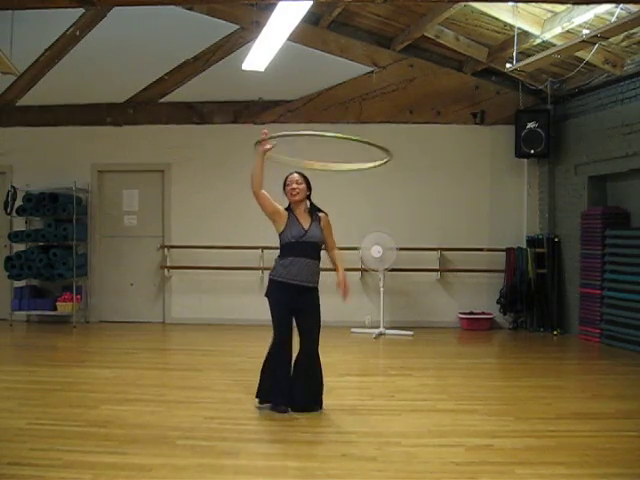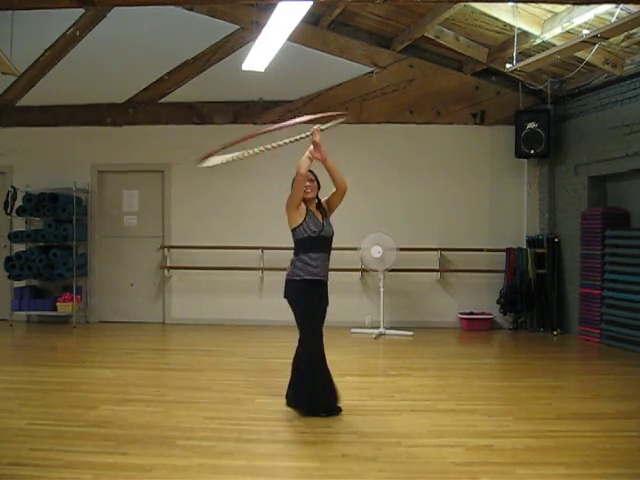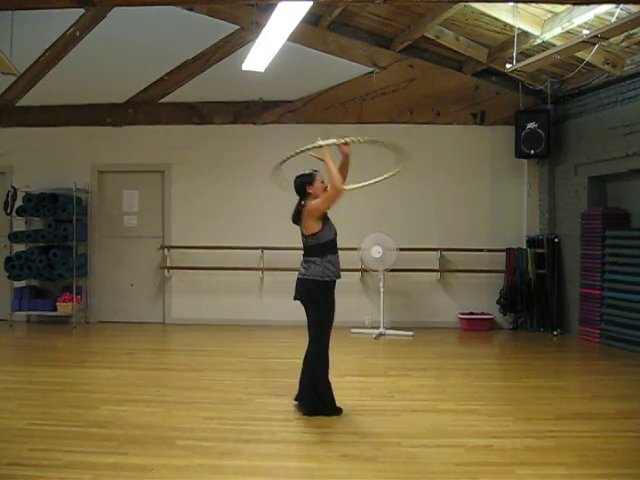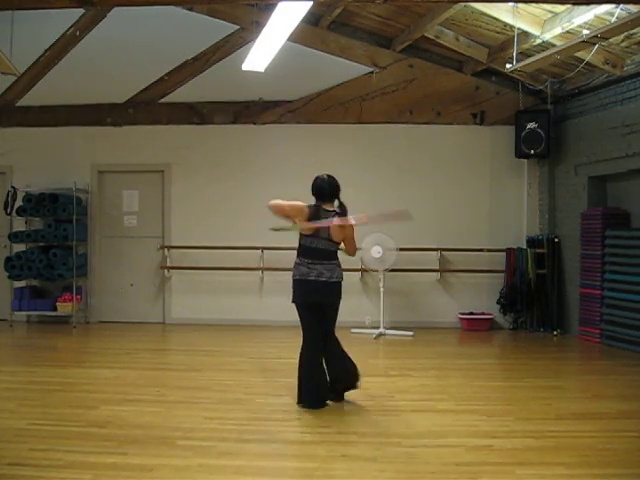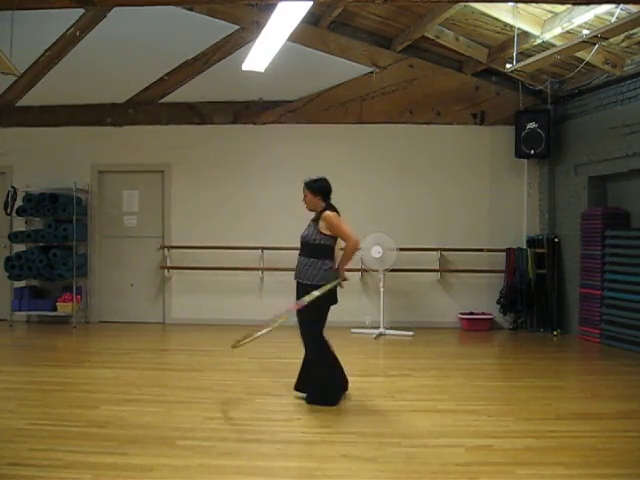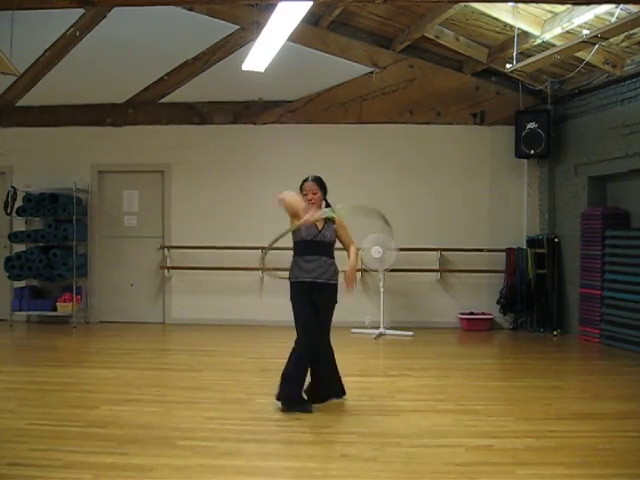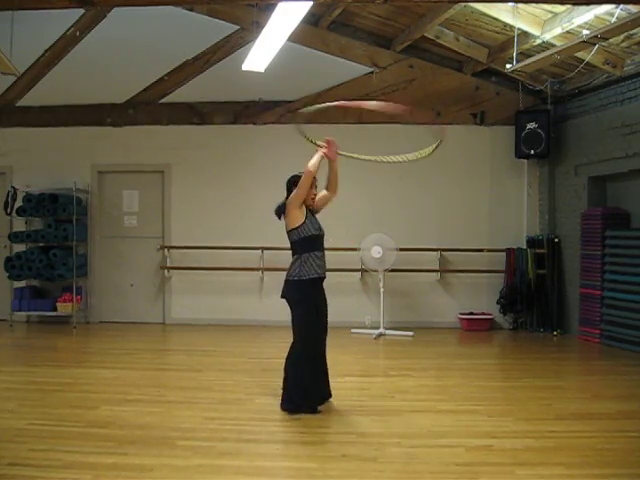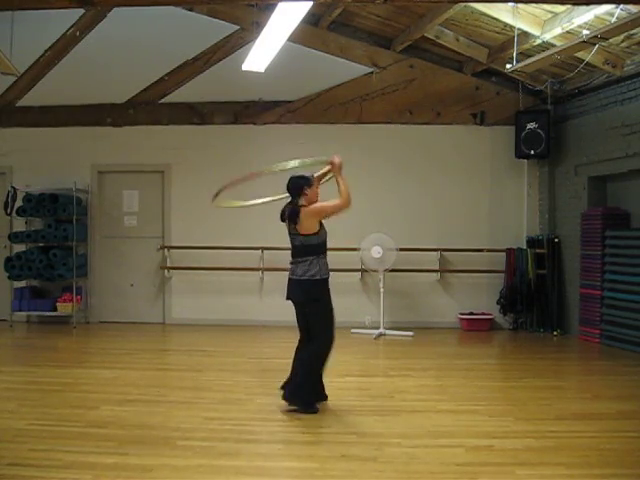
dt=0.4s
person 1, frame 1
left shoulder: (321, 218)
right shoulder: (281, 216)
left elbow: (331, 249)
right elbow: (257, 189)
left wrist: (340, 273)
right wrist: (261, 154)
left hip: (309, 290)
right hip: (282, 286)
left knee: (310, 346)
right knee: (282, 341)
left ankle: (304, 398)
right ankle: (275, 396)
person 1, frame 2
left shoulder: (325, 209)
right shoulder: (295, 209)
left elbow: (342, 185)
right elbow: (299, 173)
left wrist: (323, 157)
right wrist: (309, 150)
left hip: (319, 284)
right hip: (300, 284)
left knee: (309, 342)
right knee: (313, 343)
left ankle: (300, 397)
right ankle: (316, 401)
person 1, frame 3
left shoulder: (314, 209)
right shoulder: (311, 210)
left elbow: (337, 183)
right elbow: (337, 188)
left wrist: (344, 158)
right wrist: (327, 160)
left hip: (311, 283)
right hip: (318, 285)
left knee: (317, 340)
right knee: (319, 342)
left ankle: (309, 398)
right ankle: (317, 403)
person 1, frame 4
left shoulder: (304, 212)
right shoulder: (343, 222)
left elbow: (273, 205)
right elbow: (352, 250)
left wrist: (296, 216)
left hip: (304, 284)
right hip: (331, 285)
left knee: (311, 339)
right knee: (326, 336)
left ankle: (312, 395)
right ankle: (337, 387)
person 1, frame 5
left shoulder: (330, 217)
right shoulder: (314, 219)
left elbow: (353, 243)
left wrist: (339, 269)
right wrist: (335, 265)
left hip: (320, 287)
right hip: (304, 285)
left knee: (313, 338)
right knee: (309, 336)
left ankle: (328, 391)
right ankle: (313, 384)
person 1, frame 6
left shoulder: (335, 222)
right shoulder: (297, 214)
left elbow: (350, 246)
right elbow: (285, 198)
left wrist: (351, 266)
right wrist: (305, 211)
left hip: (327, 286)
right hip: (302, 286)
left knee: (321, 338)
right knee: (306, 339)
left ankle: (323, 389)
right ankle: (291, 396)
person 1, frame 7
left shoulder: (308, 210)
right shoulder: (293, 207)
left elbow: (332, 190)
right elbow: (308, 174)
left wrist: (333, 159)
right wrist: (321, 155)
left hip: (313, 284)
right hip: (300, 285)
left knee: (317, 339)
right knee: (304, 341)
left ankle: (313, 394)
right ankle: (294, 400)
person 1, frame 8
left shoulder: (291, 211)
right shoulder: (312, 211)
left elbow: (301, 188)
right elbow: (344, 202)
left wrist: (327, 172)
right wrist: (338, 173)
left hip: (298, 283)
right hip: (314, 284)
left knee: (309, 337)
right knee: (323, 338)
left ankle: (304, 392)
right ankle: (296, 392)
